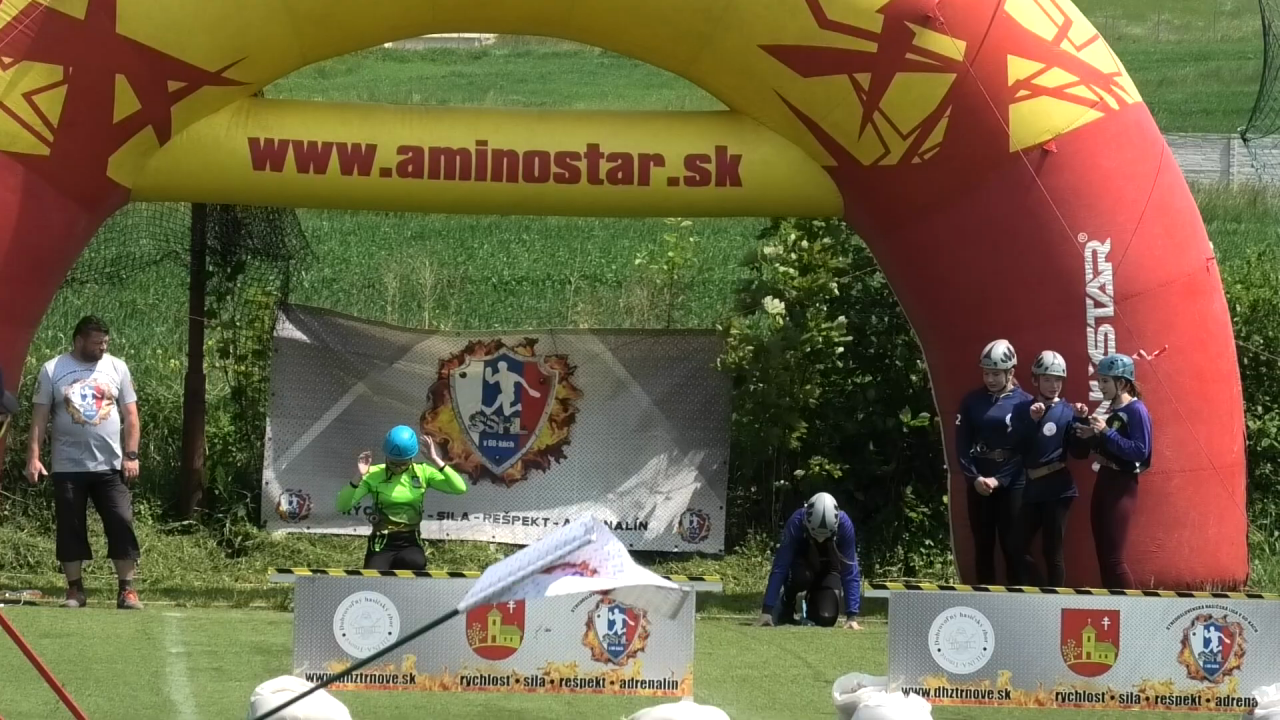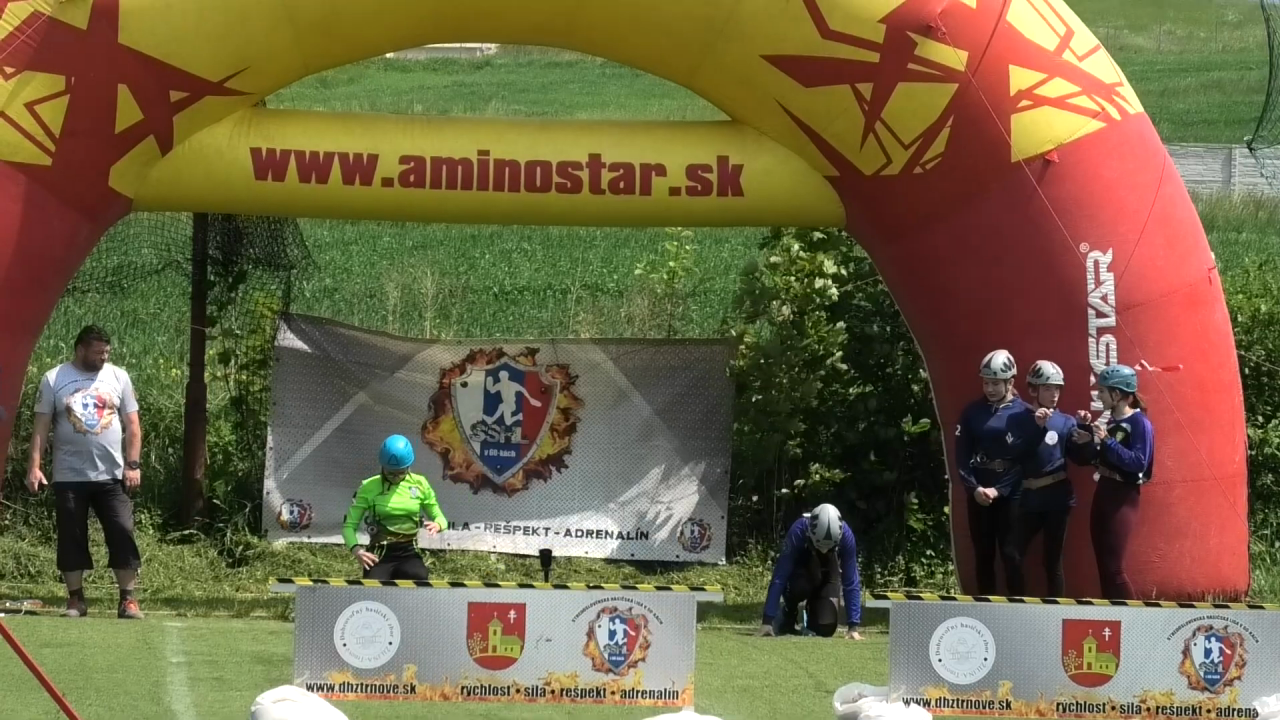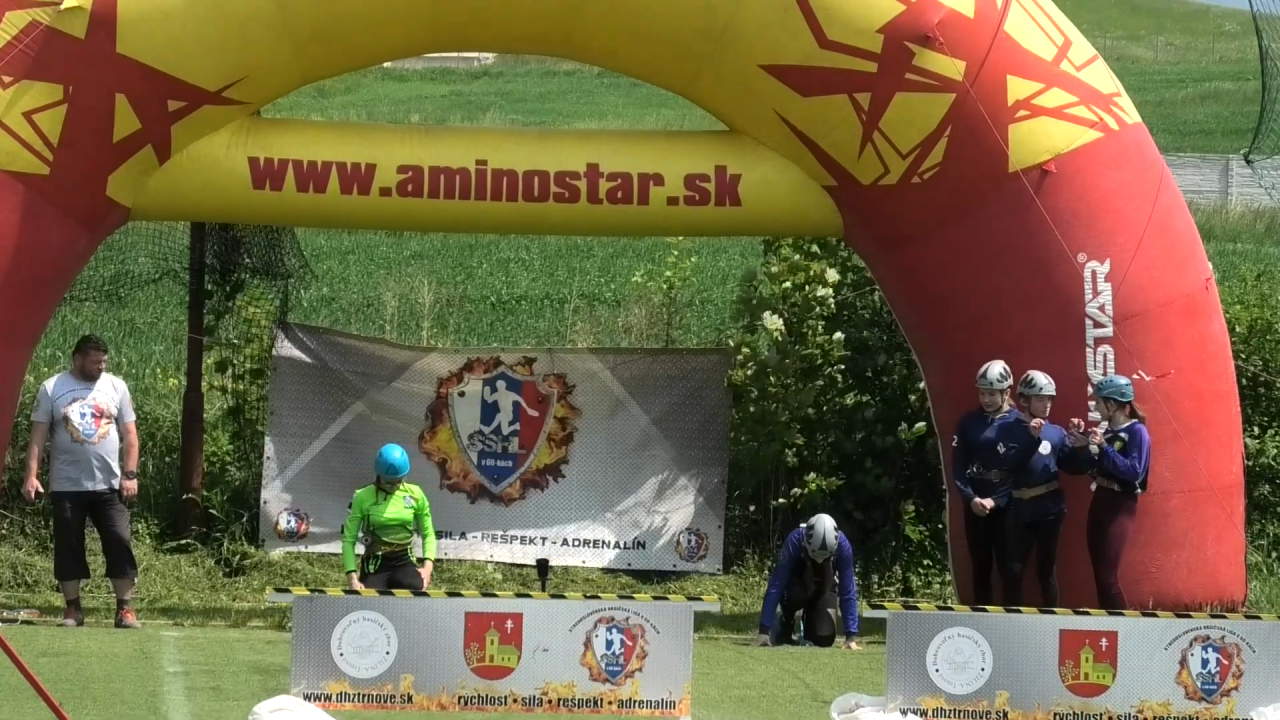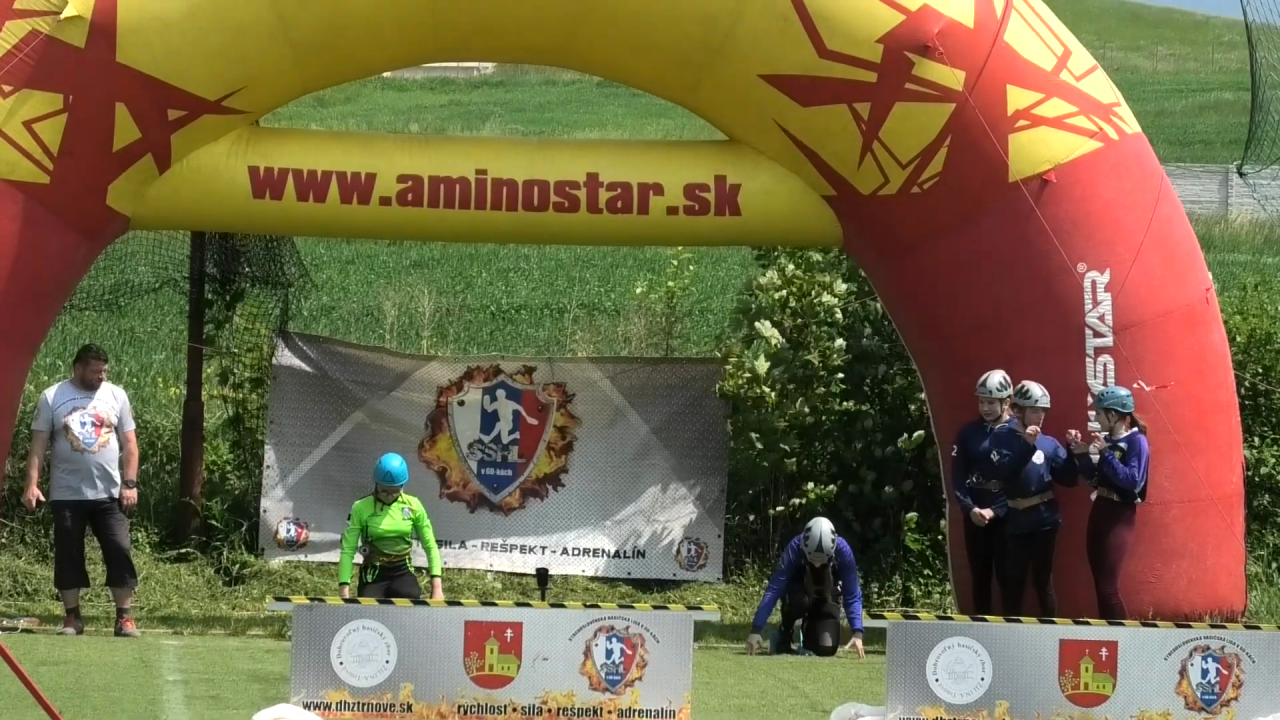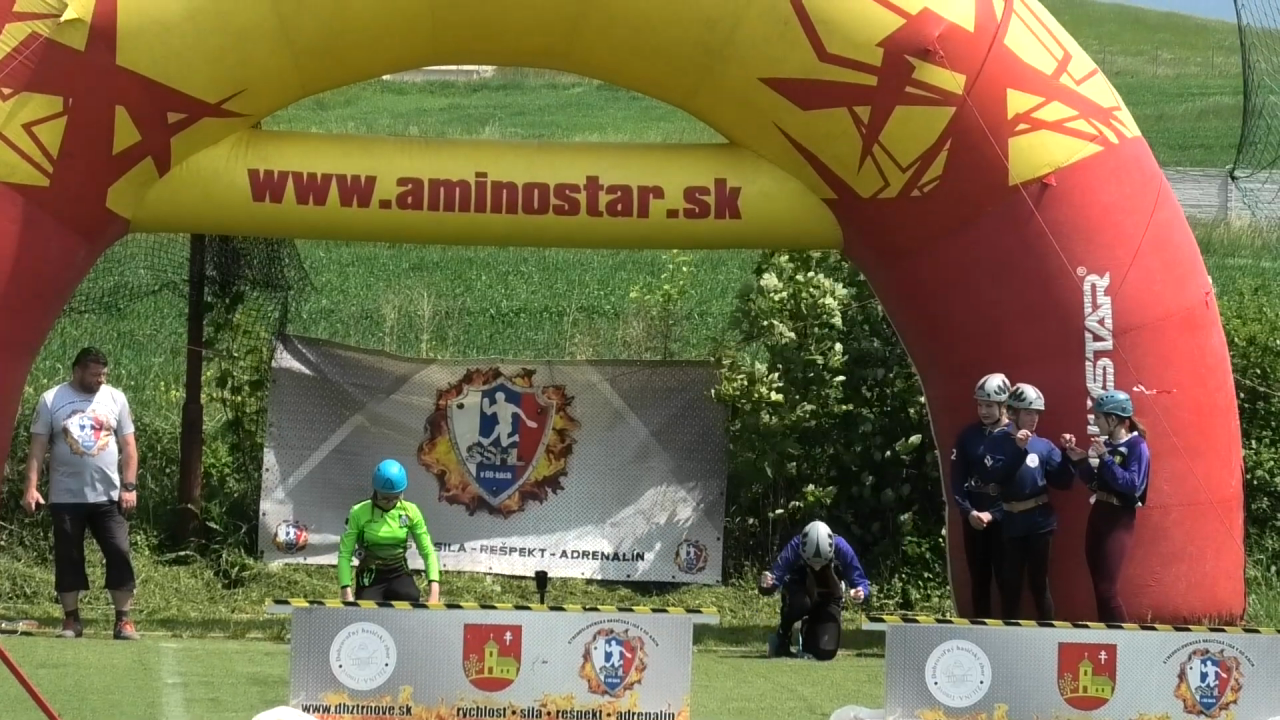
dt=0.2s
person 1, frame 1
left shoulder: (117, 367)
right shoulder: (52, 370)
left elbow: (130, 415)
right elbow: (39, 417)
left wrist: (131, 455)
right wrist: (33, 457)
left hip: (110, 465)
right hip: (68, 467)
left knee: (121, 524)
right knee: (70, 528)
left ankle: (126, 589)
right ankle: (75, 589)
person 1, frame 2
left shoulder: (119, 377)
right shoulder: (53, 379)
left elbow: (132, 424)
right elbow: (41, 427)
left wrist: (133, 464)
right wrist: (34, 466)
left hip: (112, 475)
right hip: (69, 477)
left knee: (122, 534)
right knee: (71, 538)
left ankle: (128, 599)
right ankle: (75, 599)
person 1, frame 3
left shoulder: (116, 386)
right shoulder: (51, 388)
left elbow: (129, 434)
right elbow: (38, 435)
left wrist: (130, 474)
right wrist: (31, 475)
left hip: (109, 485)
right hip: (66, 486)
left knee: (119, 544)
right knee: (68, 547)
left ankle: (124, 608)
right ankle: (72, 609)
person 1, frame 4
left shoulder: (116, 396)
right shoulder: (52, 397)
left elbow: (129, 443)
right elbow: (38, 444)
left wrist: (130, 484)
right wrist: (31, 484)
left hip: (109, 493)
right hip: (66, 495)
left knee: (119, 552)
right knee: (68, 555)
left ankle: (124, 617)
right ankle: (72, 617)
person 1, frame 5
left shoulder: (116, 398)
right shoulder: (51, 400)
left elbow: (128, 446)
right elbow: (37, 447)
left wrist: (129, 486)
right wrist: (31, 486)
left hip: (108, 496)
right hip: (66, 497)
left knee: (119, 555)
right knee: (67, 558)
left ankle: (123, 619)
right ankle: (71, 619)
person 2, frame 1
left shoulder: (1024, 403)
right shoulder: (972, 401)
right elbow: (962, 445)
left wrist: (998, 480)
right wrist: (974, 477)
left hip: (1012, 483)
right hip: (977, 481)
left knee: (1012, 545)
right knee: (982, 544)
person 2, frame 2
left shoulder: (1025, 413)
right shoulder: (972, 412)
right elbow: (961, 455)
left wrist: (998, 490)
right wrist: (974, 487)
left hip: (1011, 493)
right hip: (978, 493)
left knee: (1011, 555)
right knee: (983, 555)
person 2, frame 3
left shoulder: (1020, 423)
right shoulder: (969, 422)
right elbow: (957, 466)
left wrist: (995, 500)
right wrist: (970, 498)
left hip: (1007, 503)
right hip: (974, 503)
left knee: (1007, 566)
right knee: (979, 565)
person 2, frame 4
right shoulder: (968, 432)
right elbow: (958, 476)
left wrist: (995, 510)
right wrist: (970, 508)
left hip: (1007, 513)
right hip: (974, 513)
left knee: (1007, 575)
right knee: (979, 575)
person 2, frame 5
right shoulder: (968, 436)
right elbow: (957, 479)
left wrist: (993, 514)
right wrist: (968, 511)
right hip: (973, 515)
left knee: (1006, 578)
right knee: (979, 578)
person 3, frame 1
left shoulder: (1069, 412)
right shoulder: (1023, 409)
right wrist: (1032, 421)
left hip: (1058, 489)
right hip: (1032, 488)
left knee: (1052, 551)
person 3, frame 2
left shoulder: (1066, 421)
right shoulder: (1021, 419)
right wrist: (1038, 427)
left hip: (1057, 498)
right hip: (1029, 498)
left knee: (1052, 561)
person 3, frame 3
left shoulder: (1056, 432)
left elbow: (1076, 467)
right wrist: (1033, 438)
left hip: (1049, 508)
right hip: (1020, 509)
left knee: (1046, 570)
right knee: (1014, 570)
person 3, frame 4
left shoulder: (1050, 443)
right shoulder: (1001, 438)
left elbow: (1069, 478)
right wrist: (1027, 445)
left hip: (1045, 518)
right hip: (1015, 519)
left knee: (1043, 580)
right knee: (1013, 581)
person 3, frame 5
left shoulder: (1044, 446)
right shoulder: (997, 442)
left elbow: (1063, 482)
right elbow: (994, 475)
right wrist: (1019, 449)
left hip: (1039, 521)
right hip: (1010, 522)
left knee: (1039, 584)
right knee: (1009, 584)
person 4, frame 1
left shoulder: (1136, 410)
right shoulder: (1112, 409)
left elbow: (1140, 451)
left wrist: (1106, 432)
right wrist: (1090, 433)
left hip: (1122, 486)
right hip: (1104, 481)
left knee: (1114, 556)
right knee: (1102, 553)
person 4, frame 2
left shoulder: (1139, 421)
right shoulder: (1112, 420)
left elbow: (1139, 463)
left wrist: (1107, 441)
right wrist: (1088, 438)
left hip: (1124, 496)
right hip: (1104, 491)
left knee: (1112, 565)
right knee: (1102, 563)
person 4, frame 3
left shoulder: (1137, 431)
right shoulder: (1109, 430)
left elbow: (1134, 472)
left wrist: (1104, 447)
right wrist: (1083, 445)
left hip: (1121, 506)
right hip: (1100, 501)
left knee: (1108, 575)
right knee: (1099, 573)
person 4, frame 4
left shoulder: (1137, 440)
right shoulder: (1108, 440)
left elbow: (1132, 480)
left wrist: (1105, 453)
right wrist: (1081, 454)
left hip: (1120, 515)
right hip: (1099, 511)
left knee: (1108, 585)
right knee: (1099, 583)
person 4, frame 5
left shoulder: (1137, 445)
right shoulder: (1108, 444)
left elbow: (1132, 484)
left wrist: (1105, 457)
right wrist: (1081, 460)
left hip: (1119, 519)
right hip: (1098, 515)
left knee: (1107, 588)
right knee: (1099, 587)
